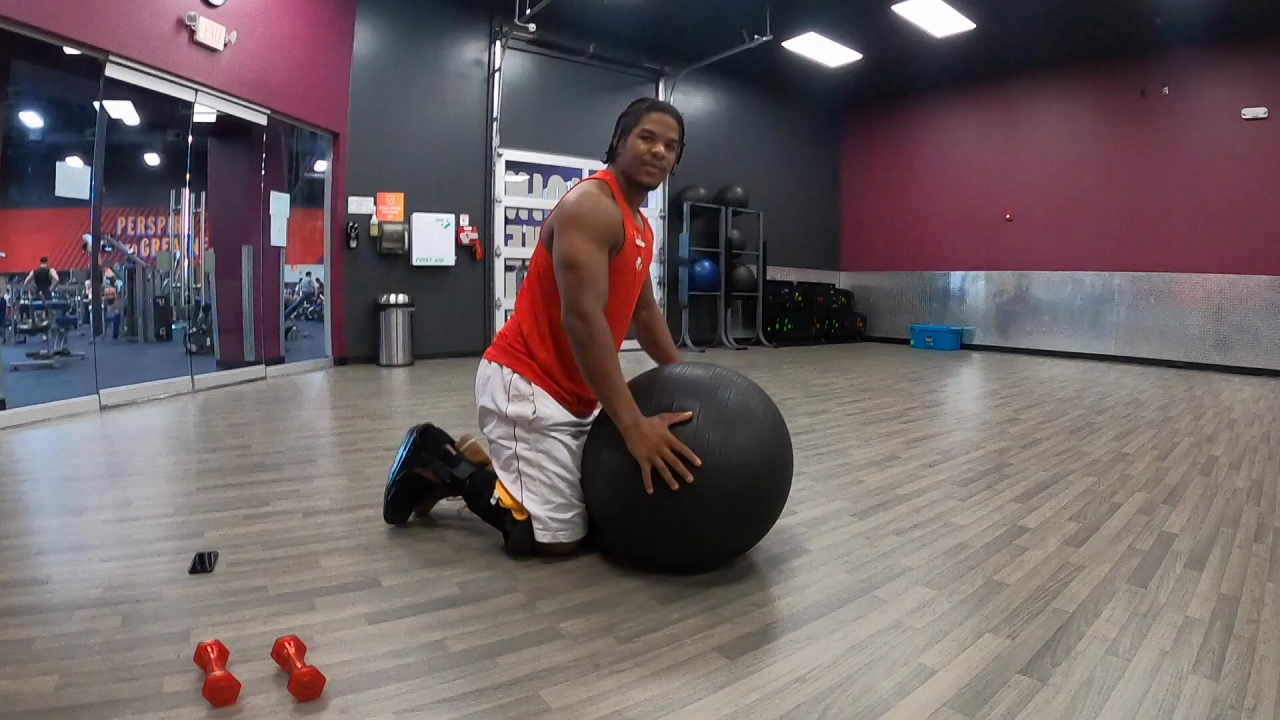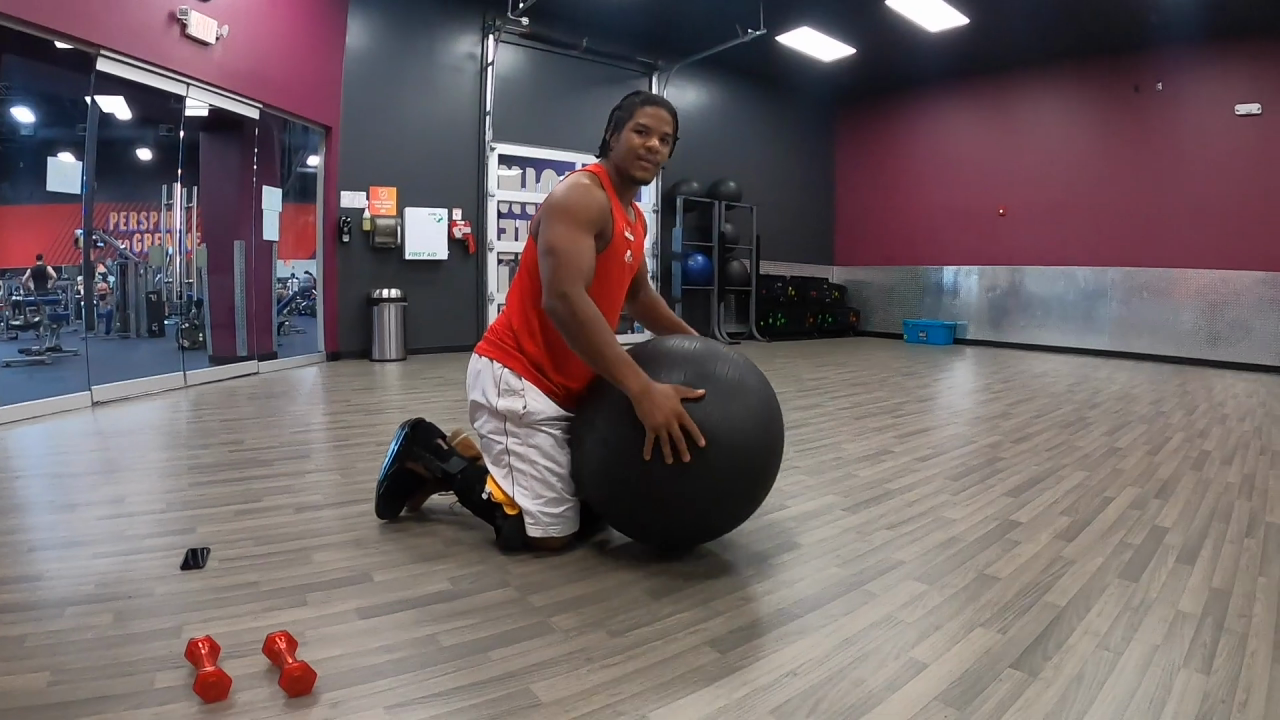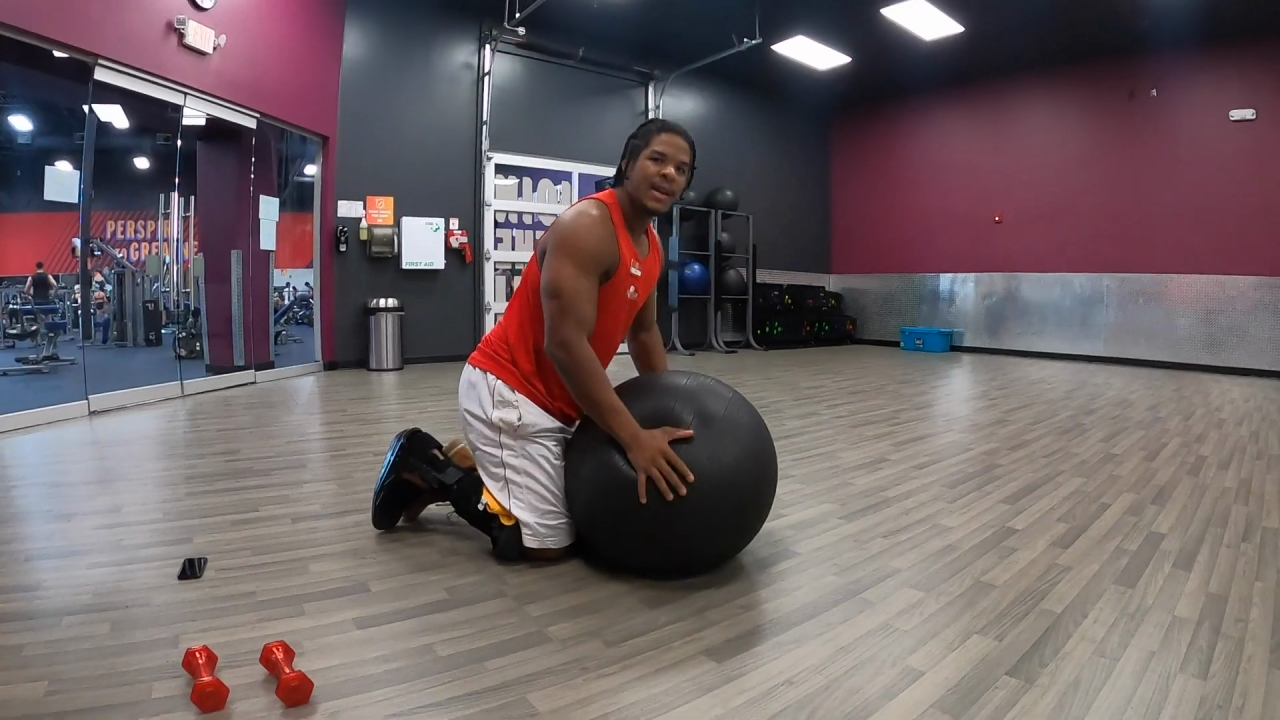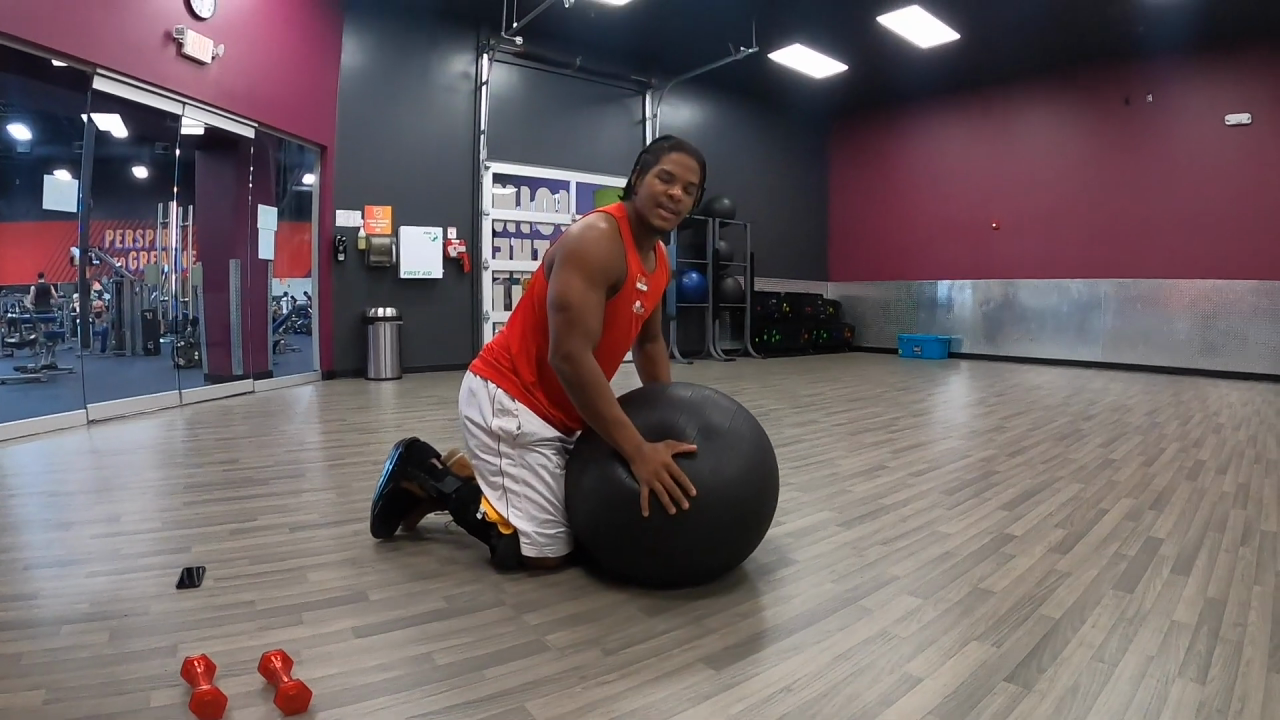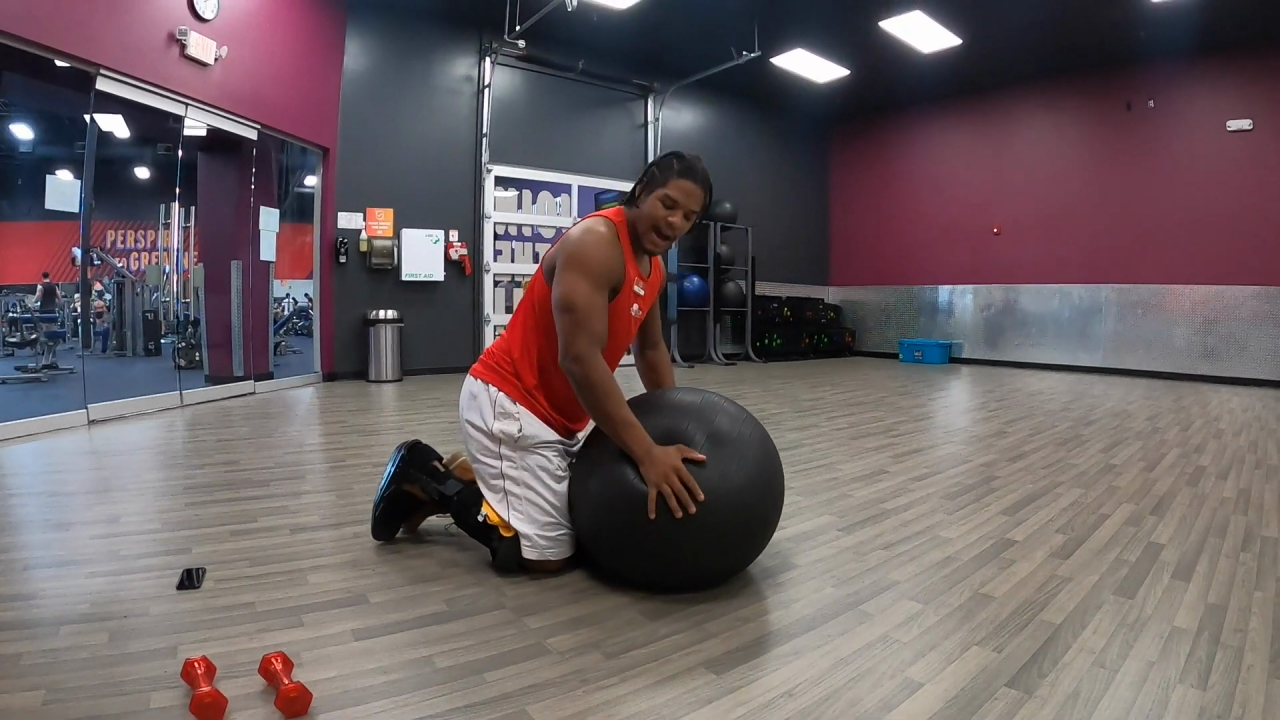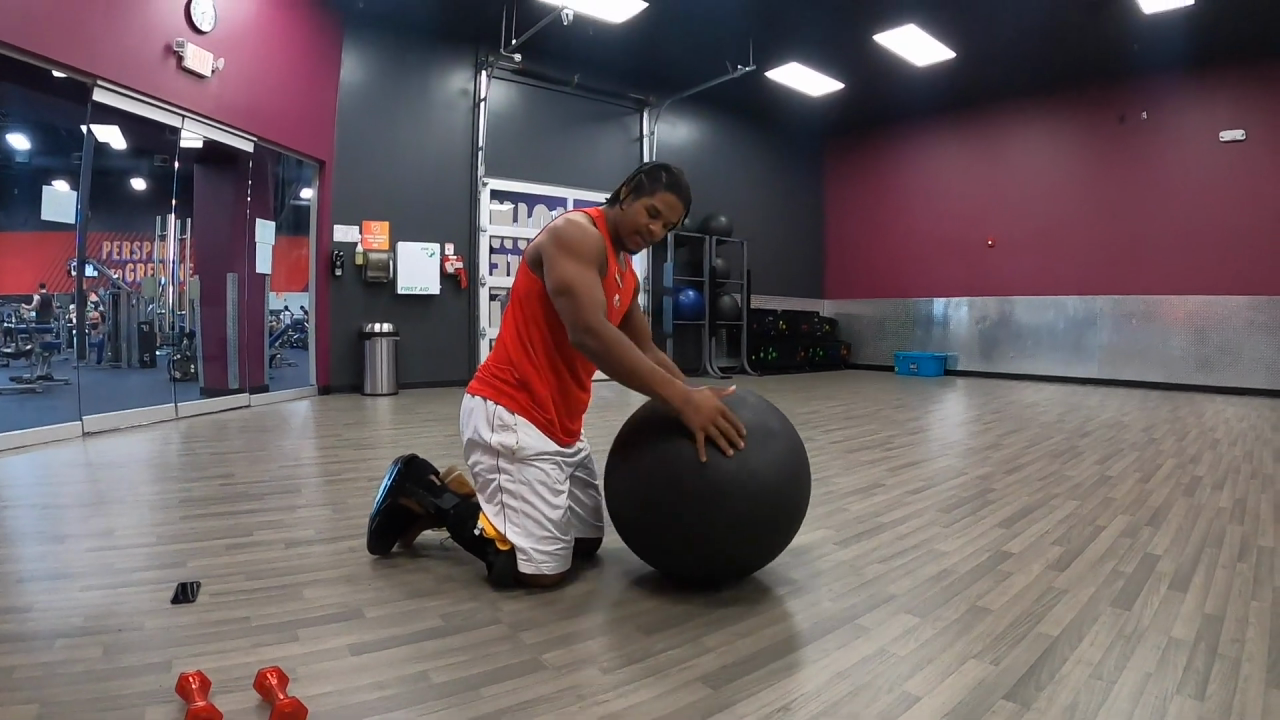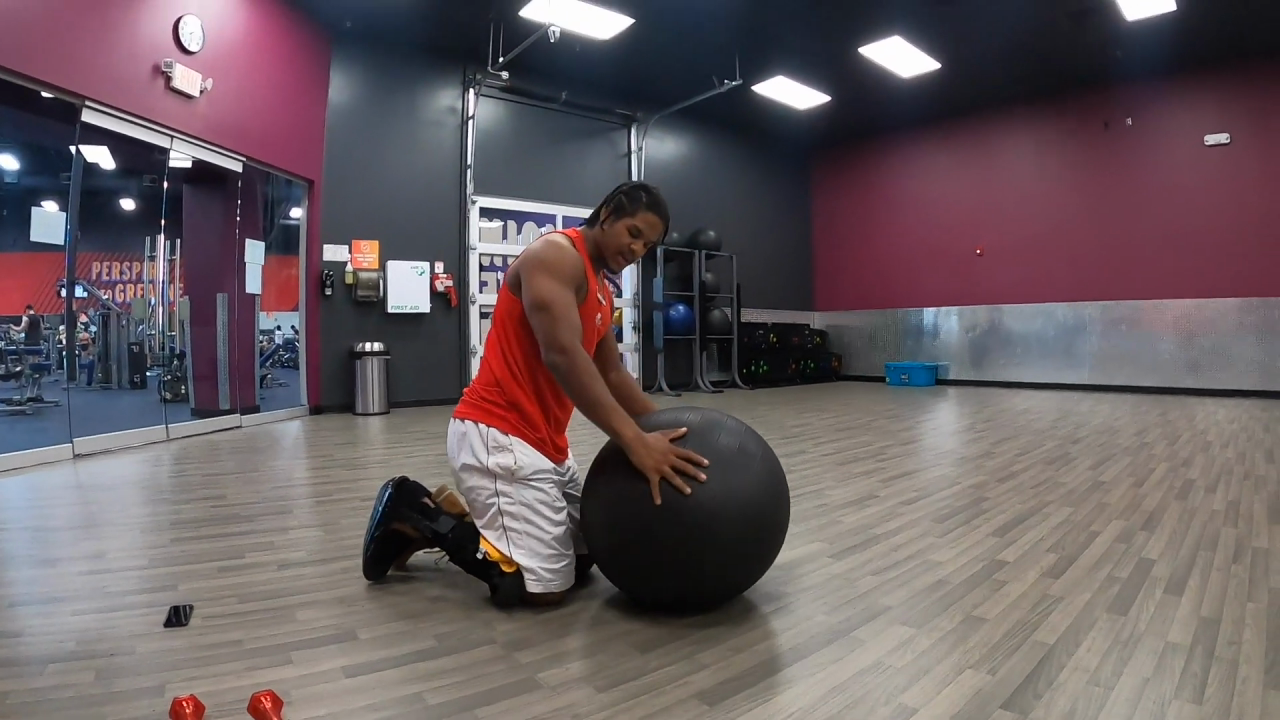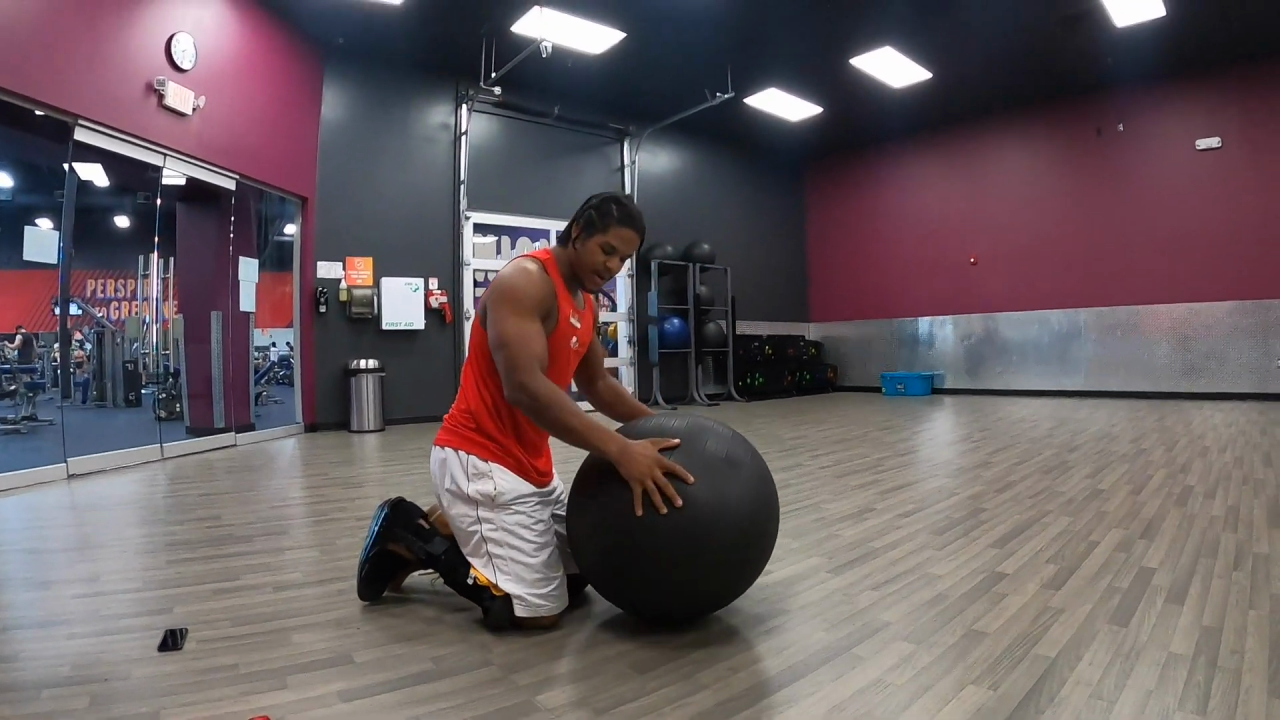
dt=0.3s
person 1, frame 1
left shoulder: (640, 224)
right shoulder: (591, 205)
left elbow: (643, 310)
right elbow: (582, 317)
right wrist: (635, 424)
left hip: (569, 392)
right hip: (527, 384)
right knee: (558, 538)
left ankle: (474, 462)
right ankle: (440, 464)
person 1, frame 2
left shoulder: (633, 217)
right shoulder: (580, 196)
left elbow: (638, 295)
right elbow: (564, 300)
left wrist: (691, 340)
right wrist: (643, 392)
left hip: (564, 385)
right hip: (517, 377)
left knee: (594, 510)
right knee: (551, 531)
left ankle: (464, 457)
right ankle: (434, 458)
person 1, frame 3
left shoulder: (651, 246)
right shoulder: (588, 226)
left elbow: (642, 331)
right elbow: (564, 343)
right wrist: (633, 436)
left hip: (556, 399)
right hip: (510, 388)
right knee: (547, 543)
left ankle: (461, 465)
right ankle: (430, 468)
person 1, frame 4
left shoulder: (659, 261)
right shoulder: (595, 239)
left elbow: (649, 342)
right elbow: (569, 356)
right wrist: (637, 451)
left hip: (556, 407)
right hip: (509, 397)
right knee: (546, 551)
left ankle: (462, 473)
right ankle: (428, 477)
person 1, frame 5
left shoulder: (653, 268)
right shoulder: (594, 242)
left elbow: (651, 349)
right elbow: (579, 359)
right wrist: (647, 453)
left hip: (558, 412)
right hip: (510, 401)
right knee: (545, 554)
left ankle: (464, 477)
right ankle: (429, 480)
person 1, frame 6
left shoulder: (624, 270)
right shoulder: (576, 232)
left elbow: (645, 352)
right elbow: (590, 334)
left wrist: (699, 399)
right wrist: (683, 399)
left hip: (559, 422)
right hip: (511, 413)
left knee: (586, 542)
right knee: (542, 568)
left ankle: (462, 493)
right ankle: (426, 493)
person 1, frame 7
left shoulder: (600, 287)
right shoulder: (555, 254)
left elbow: (611, 373)
right elbow: (561, 354)
left wrist: (663, 426)
right wrist: (633, 438)
left hip: (544, 440)
right hip: (498, 435)
left knee: (580, 558)
right knee: (546, 585)
left ankle: (454, 511)
right ankle: (420, 517)
person 1, frame 8
left shoulder: (584, 302)
right shoulder: (524, 280)
left elbow: (597, 383)
right elbow: (524, 387)
right wrist: (620, 451)
left hip: (529, 464)
right hip: (481, 460)
left knee: (574, 579)
right knee: (540, 609)
left ankle: (445, 531)
right ankle: (417, 538)
